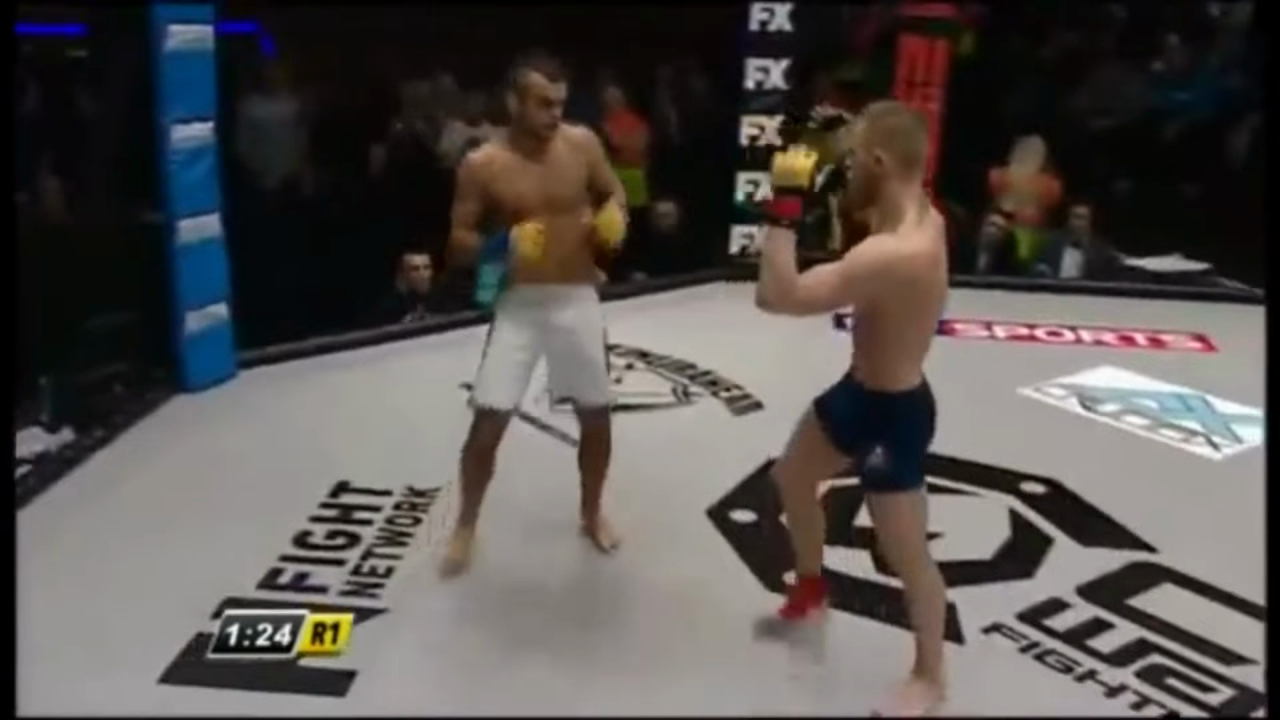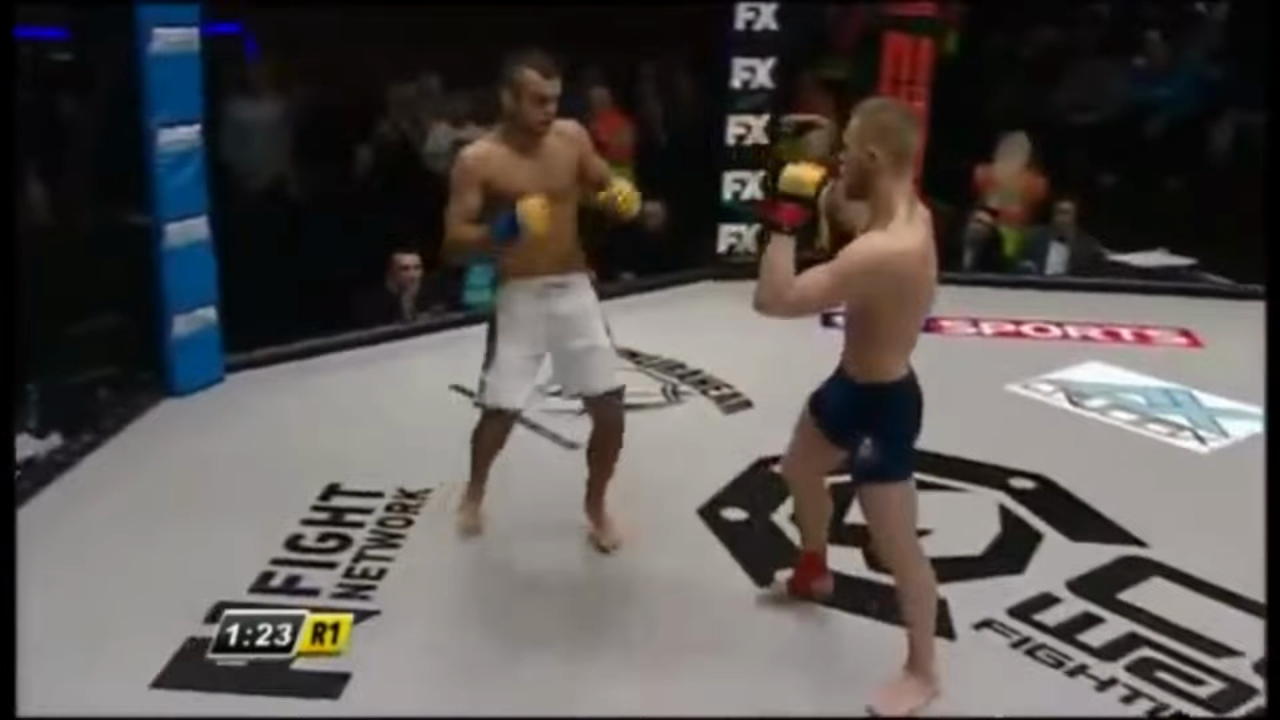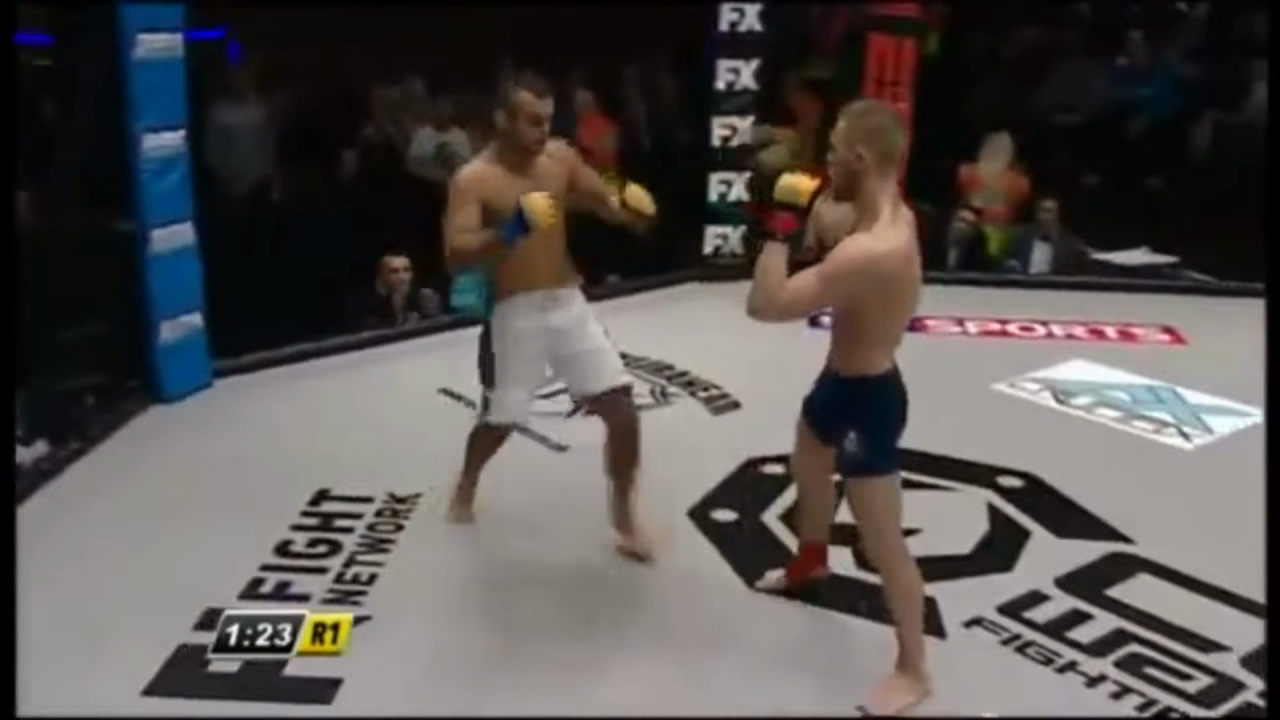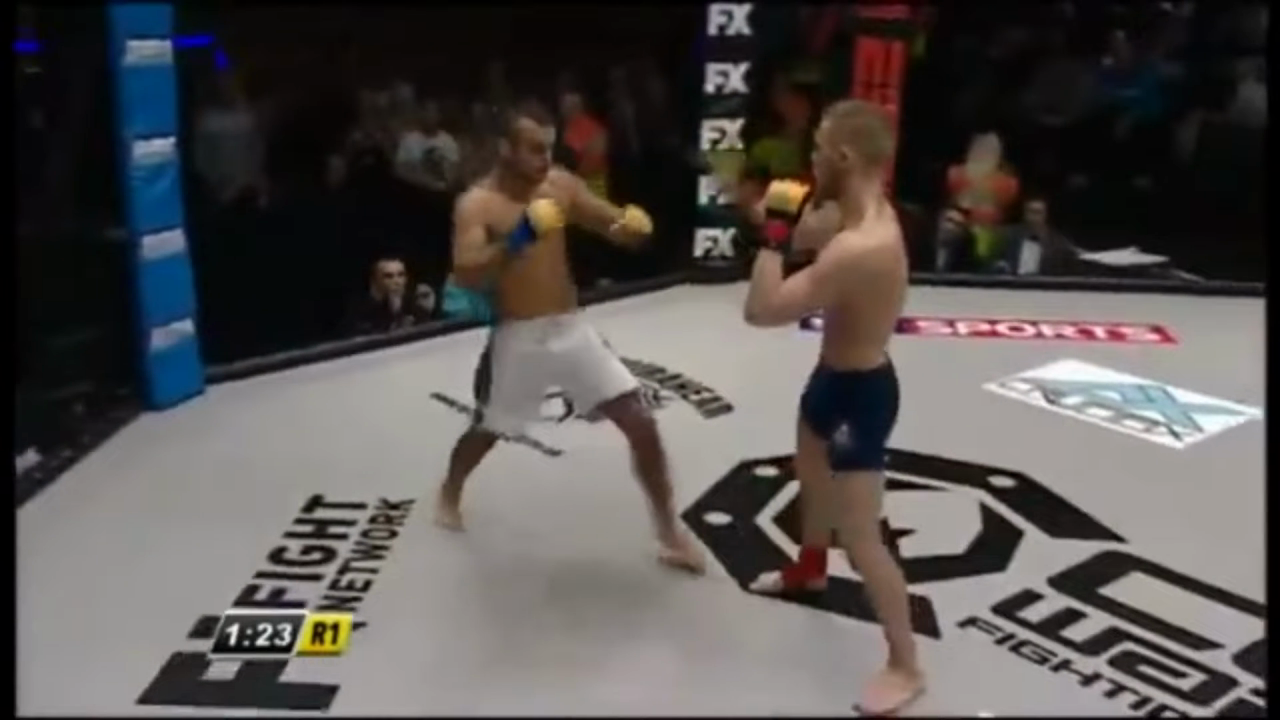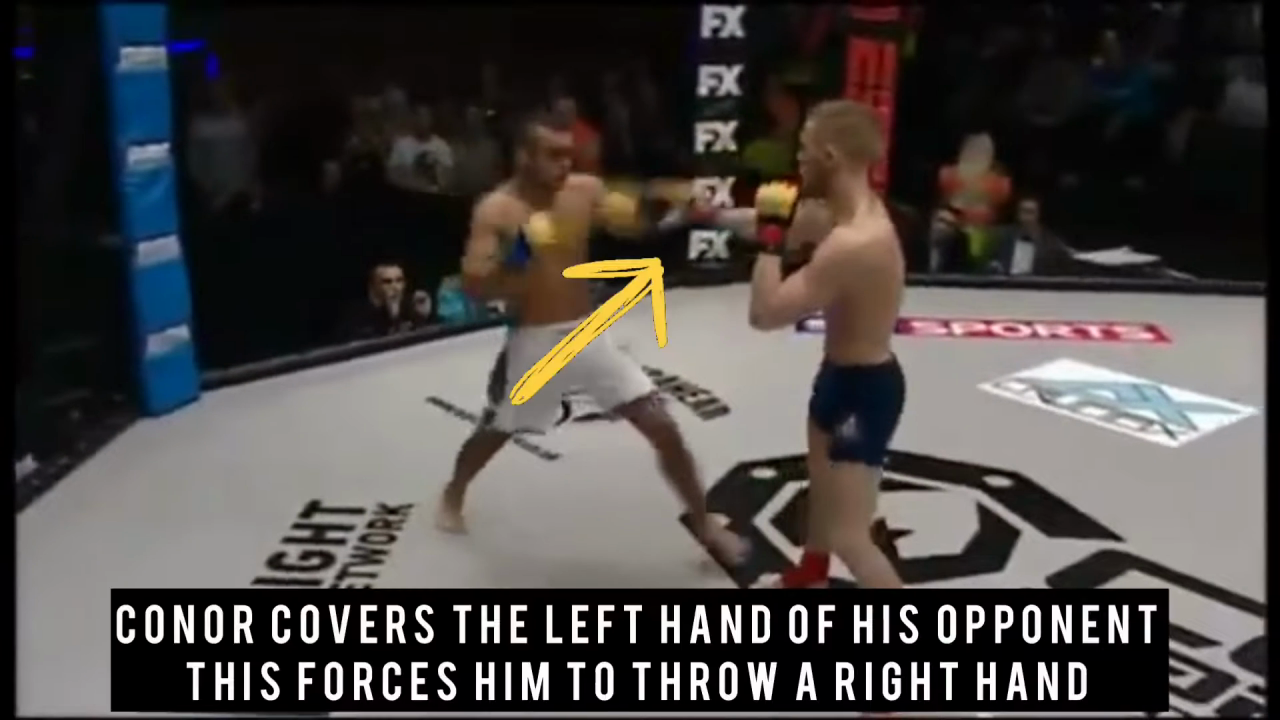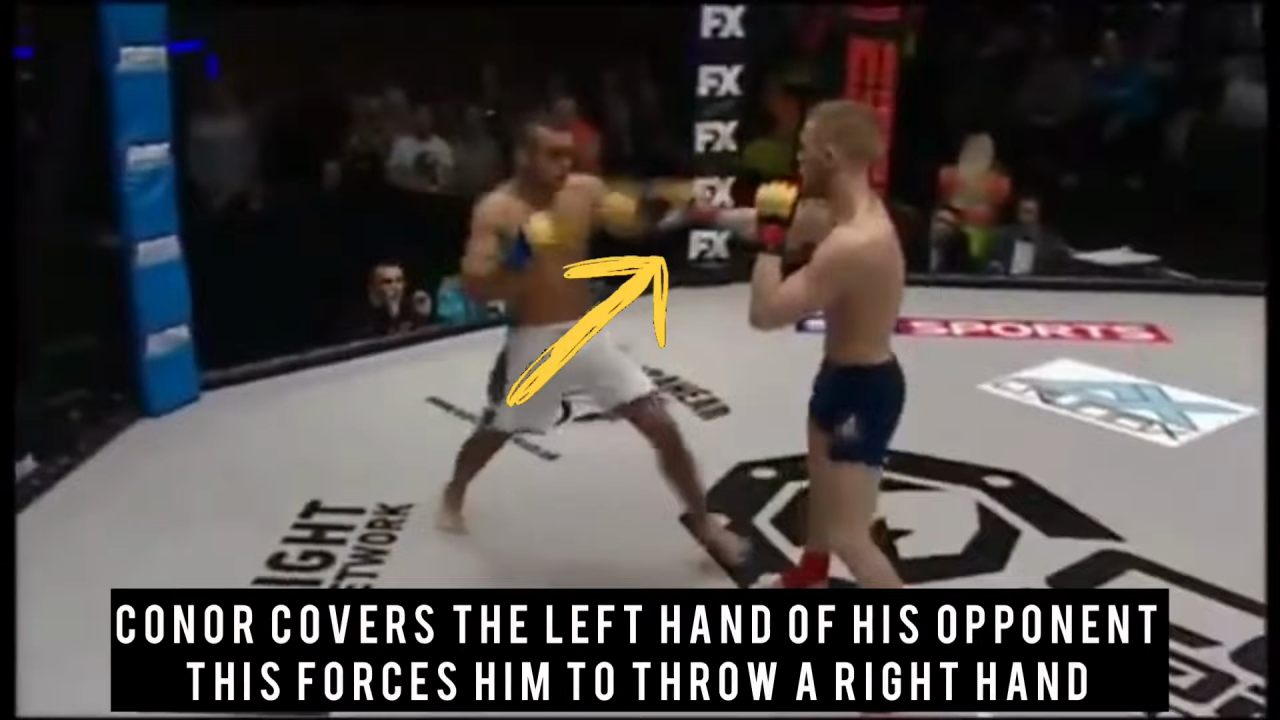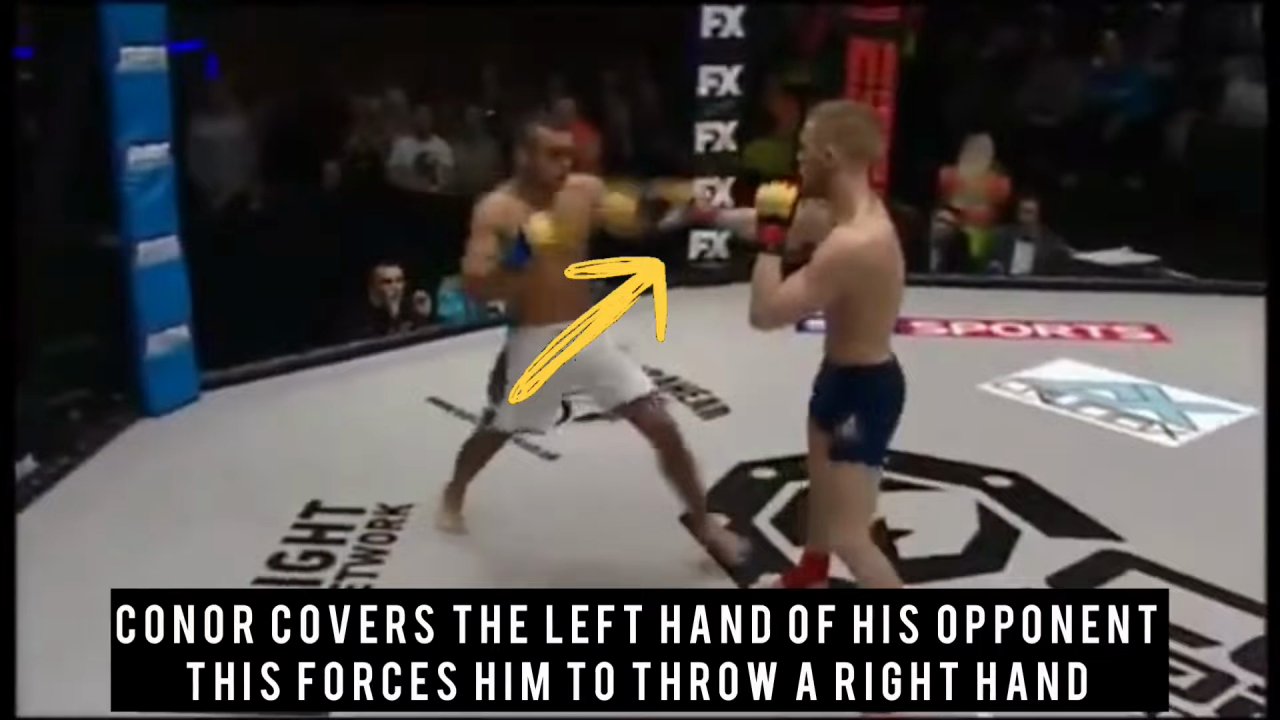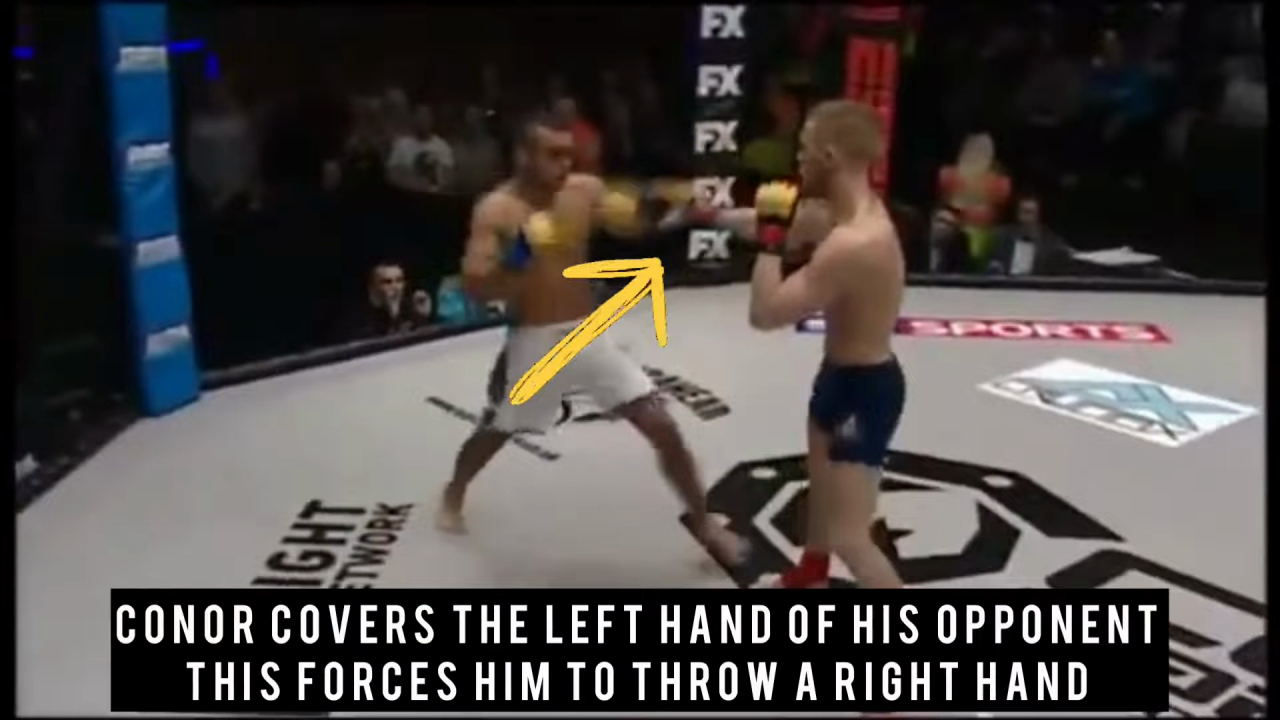
dt=0.4s
person 1, frame 1
left shoulder: (894, 255)
right shoulder: (918, 215)
left elbow: (775, 295)
right elbow: (864, 207)
left wrist: (787, 205)
right wrist: (839, 157)
left hip: (893, 414)
right hip: (859, 389)
left knee: (906, 555)
right knee: (791, 478)
right ankle: (808, 594)
person 1, frame 2
left shoulder: (885, 252)
right shoulder: (908, 212)
left elbow: (772, 299)
right elbow: (845, 212)
left wrist: (787, 215)
right wrist: (818, 180)
left hip: (881, 405)
right hip: (851, 383)
left knee: (896, 548)
right knee: (800, 470)
right ankle: (813, 573)
person 1, frame 3
left shoulder: (871, 254)
right shoulder: (891, 214)
left elbow: (765, 305)
left wrist: (782, 223)
right wrist: (799, 214)
left hip: (867, 400)
right hip: (841, 382)
left knee: (883, 543)
right knee: (808, 470)
left ankle: (912, 670)
right ankle: (810, 561)
person 1, frame 4
left shoulder: (859, 247)
right shoulder: (859, 210)
left elbow: (762, 310)
right elbow: (779, 217)
left wrist: (774, 233)
right wrist: (756, 208)
left hip: (865, 389)
right hip: (837, 374)
left knee: (859, 535)
right knee: (813, 472)
left ankle: (904, 665)
right ankle: (810, 567)
person 1, frame 5
left shoulder: (852, 244)
right shoulder: (852, 206)
left elbow: (764, 313)
right elbow: (775, 220)
left wrist: (771, 236)
right wrist: (714, 213)
left hip: (864, 390)
right hip: (841, 374)
left knee: (847, 536)
right knee: (822, 482)
right ankle: (809, 574)
person 1, frame 6
left shoulder: (853, 244)
right shoulder: (847, 207)
left elbow: (764, 313)
right elbow: (779, 222)
left wrist: (770, 235)
right wrist: (713, 213)
left hip: (863, 390)
right hip: (841, 374)
left knee: (847, 536)
right knee: (821, 482)
right ankle: (810, 574)
person 1, frame 7
left shoulder: (853, 244)
right shoulder: (845, 208)
left elbow: (765, 313)
right elbow: (780, 222)
left wrist: (770, 235)
right wrist: (713, 213)
left hip: (864, 390)
right hip: (841, 375)
left knee: (848, 537)
right knee: (821, 482)
right ankle: (809, 576)
person 1, frame 8
left shoulder: (853, 244)
right shoulder: (846, 208)
left elbow: (765, 313)
right elbow: (783, 223)
left wrist: (770, 233)
right wrist: (712, 213)
left hip: (864, 390)
right hip: (842, 375)
left knee: (847, 537)
right knee: (821, 484)
right ankle: (809, 576)
person 2, frame 1
left shoulder: (582, 144)
right shoulder: (482, 164)
left elbow: (613, 191)
right elbow: (458, 238)
left wrist: (612, 216)
right wrist: (500, 246)
left hip: (578, 300)
right hip: (519, 305)
left knee: (597, 419)
right knee: (488, 422)
left ankle: (591, 511)
right ankle: (466, 524)
person 2, frame 2
left shoulder: (571, 138)
right shoulder: (477, 160)
left elbow: (606, 184)
right elbow: (455, 241)
left wrist: (622, 198)
right wrist: (504, 228)
left hip: (575, 291)
right hip: (519, 298)
left knee: (610, 413)
right knee: (499, 413)
left ankle: (595, 507)
right ankle: (476, 489)
person 2, frame 3
left shoulder: (560, 157)
right shoulder: (474, 179)
left elbow: (606, 200)
right elbow: (458, 257)
left wrist: (631, 206)
right wrist: (511, 228)
left hip: (569, 305)
right hip: (516, 314)
left knee: (623, 415)
right knee: (498, 422)
left ankle: (624, 518)
right ankle: (465, 486)
person 2, frame 4
left shoulder: (562, 184)
right shoulder: (476, 204)
left elbow: (613, 221)
right elbow: (467, 275)
left wrist: (631, 225)
right wrist: (517, 240)
left hip: (572, 329)
right hip: (517, 339)
left knee: (642, 425)
right knee: (486, 431)
left ankle: (669, 530)
right ankle: (449, 493)
person 2, frame 5
left shoulder: (585, 190)
right shoulder: (494, 211)
left elbow: (637, 223)
right elbow: (475, 285)
left wrist: (641, 214)
right wrist: (517, 256)
left hip: (589, 334)
right hip: (534, 342)
left knee: (662, 427)
right knee: (495, 430)
left ankle: (704, 524)
right ankle: (452, 496)
person 2, frame 6
left shoulder: (585, 190)
right shoulder: (495, 210)
left elbow: (635, 223)
right elbow: (476, 285)
left wrist: (650, 210)
right wrist: (517, 257)
left hip: (590, 334)
right hip: (534, 342)
left knee: (662, 427)
right knee: (495, 431)
left ankle: (704, 523)
right ankle: (453, 495)
person 2, frame 7
left shoulder: (585, 190)
right shoulder: (495, 210)
left elbow: (635, 221)
right elbow: (475, 285)
right wrist: (516, 259)
left hip: (589, 335)
right hip: (534, 343)
left knee: (662, 427)
right knee: (495, 431)
left ankle: (704, 523)
right ankle: (453, 495)
person 2, frame 8
left shoulder: (585, 190)
right shoulder: (495, 210)
left elbow: (636, 221)
right elbow: (475, 285)
right wrist: (515, 261)
left hip: (590, 335)
right hip: (535, 343)
left knee: (662, 427)
right knee: (495, 431)
left ankle: (704, 523)
right ankle: (453, 495)
